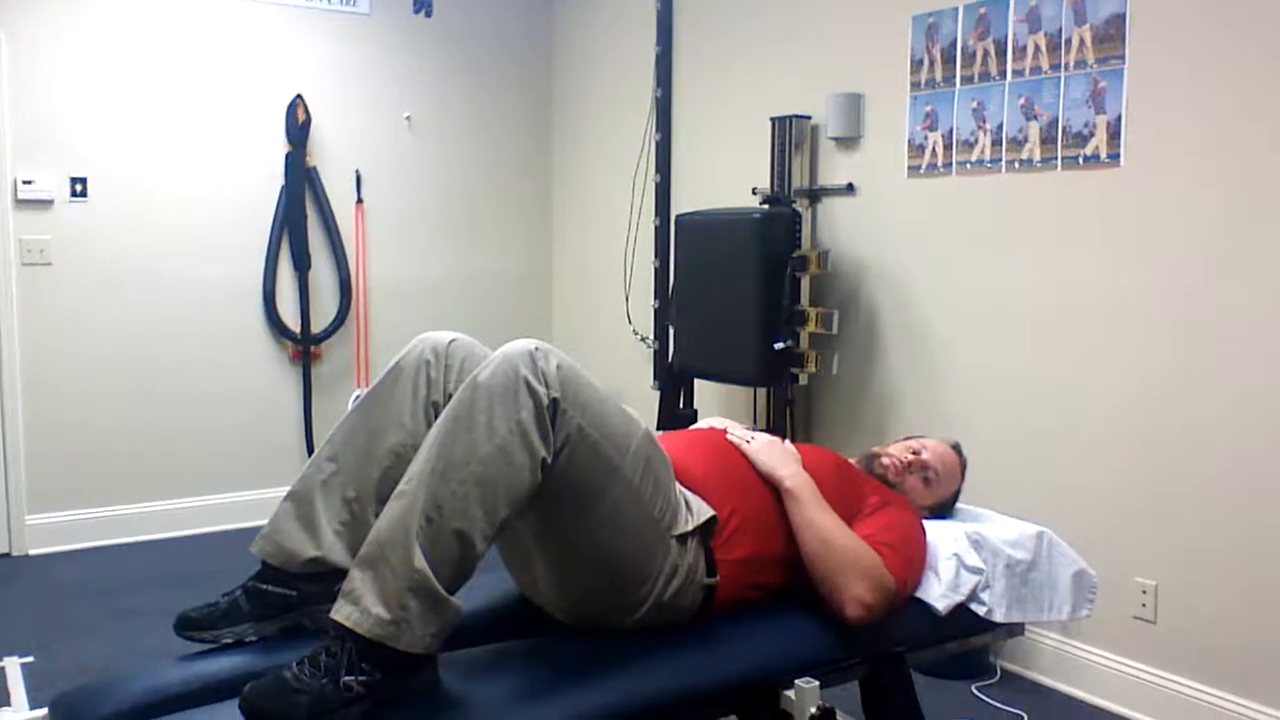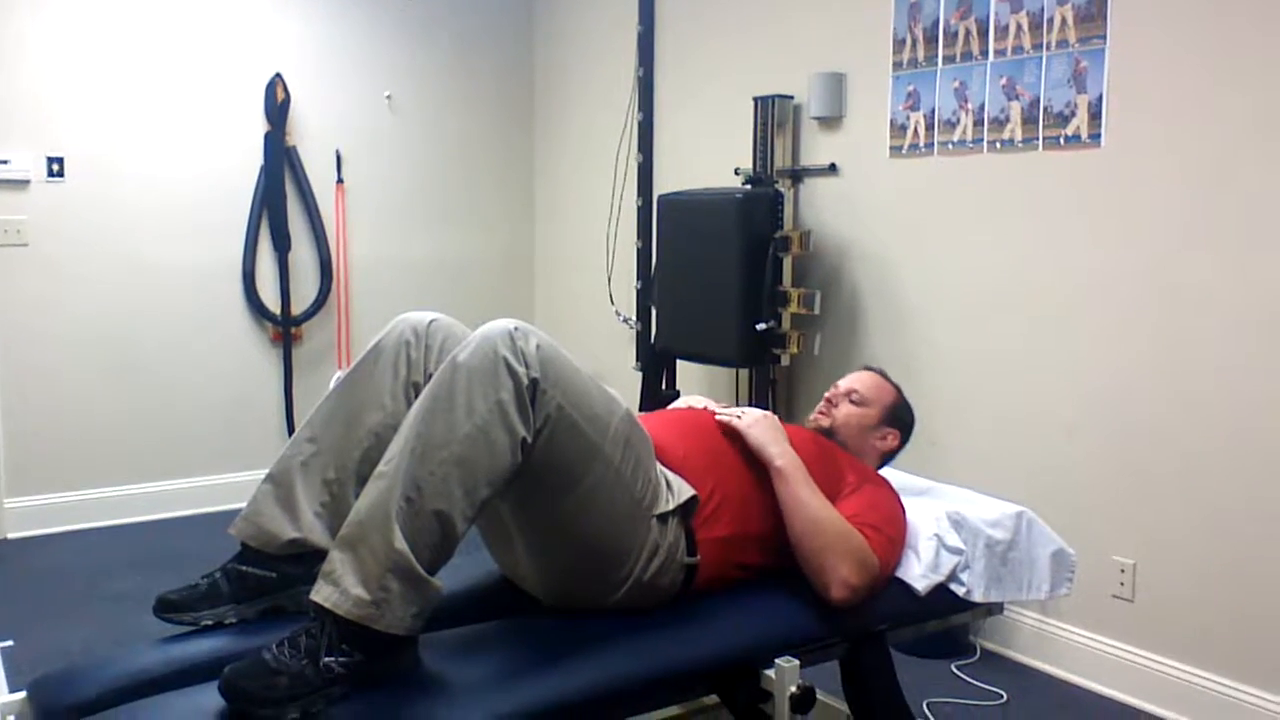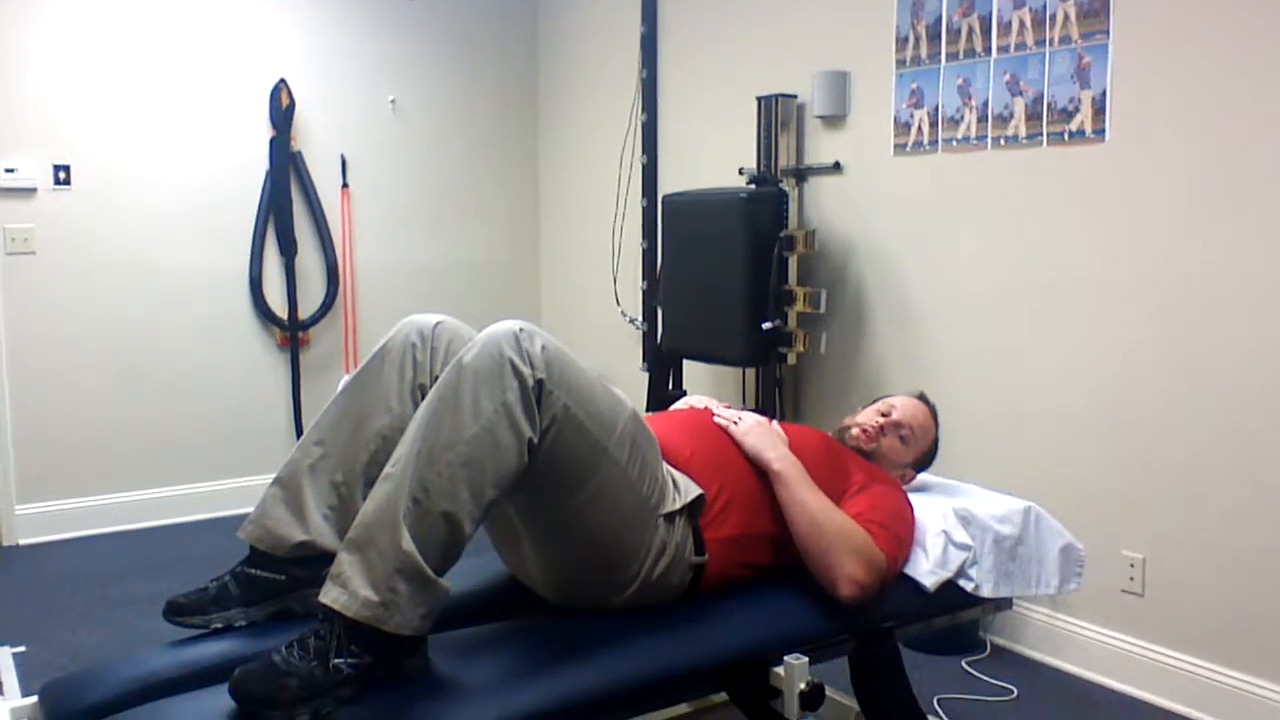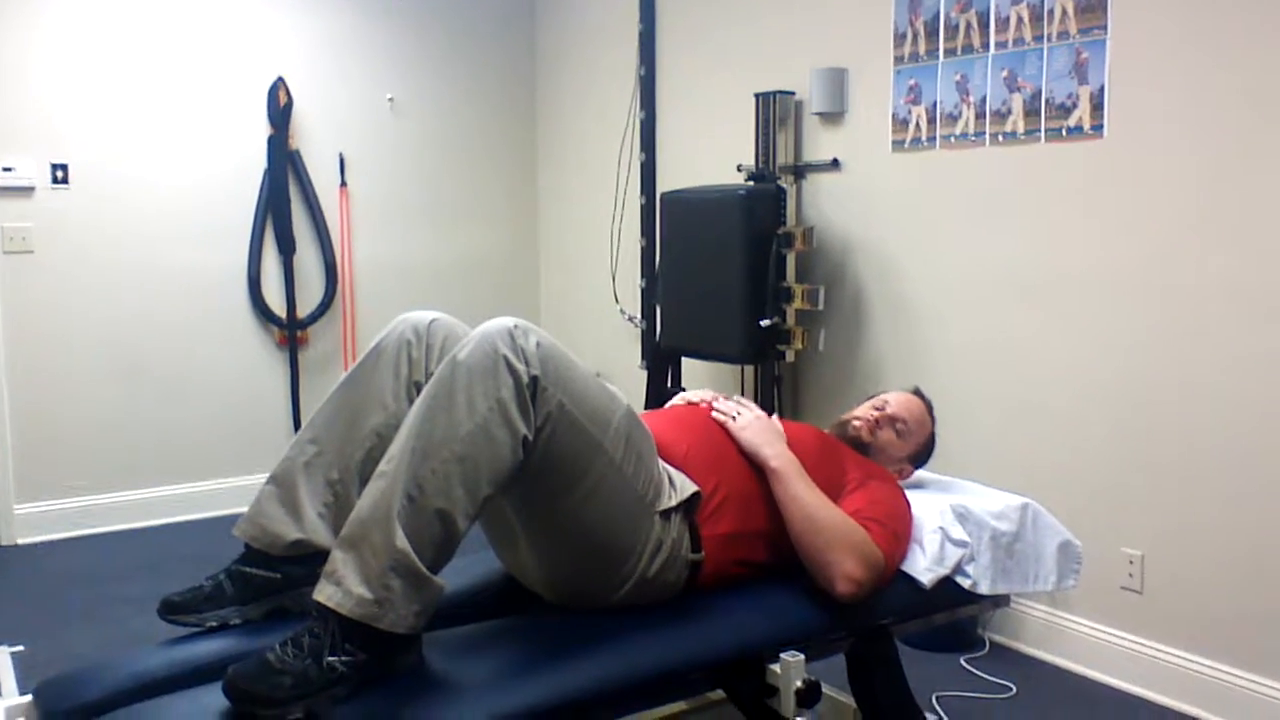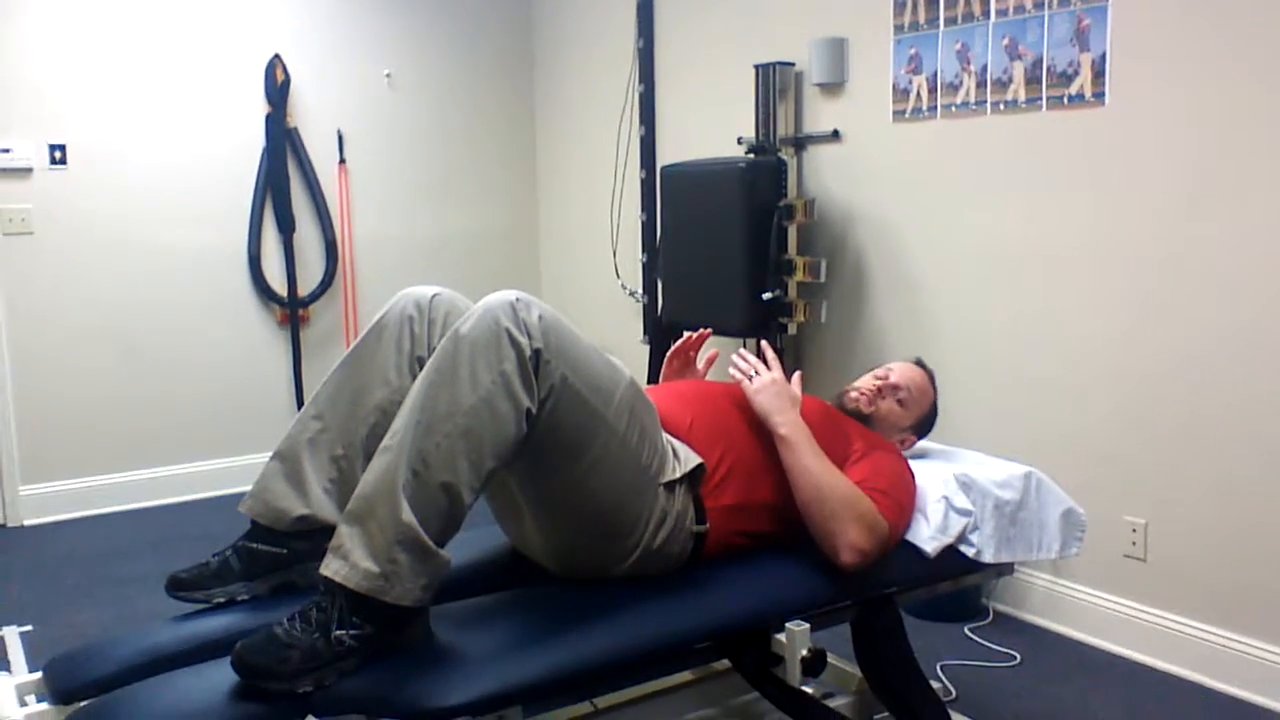
dt=1s
person 1, frame 1
left shoulder: (891, 520)
right shoulder: (793, 459)
left elbow: (857, 597)
left wrist: (789, 476)
right wrist: (697, 440)
left hip: (670, 551)
right hip: (568, 536)
left knee: (529, 370)
right knee: (442, 358)
left ankle: (382, 642)
right ankle: (299, 577)
person 1, frame 2
left shoulder: (866, 490)
right shoulder: (762, 432)
left elbow: (843, 580)
left wrist: (780, 452)
right wrist: (682, 415)
left hip: (653, 532)
right hip: (547, 520)
left knee: (509, 350)
right knee: (422, 337)
left ankle: (363, 624)
right ankle: (280, 557)
person 1, frame 3
left shoulder: (877, 494)
right shoulder: (776, 434)
left elbow: (848, 576)
left wrist: (777, 457)
right wrist: (686, 412)
left hip: (660, 531)
right hip: (554, 519)
left knee: (514, 351)
right knee: (428, 340)
left ankle: (371, 625)
right ankle: (288, 559)
person 1, frame 4
left shoulder: (874, 489)
right shoulder: (765, 429)
left elbow: (846, 574)
left wrist: (775, 453)
right wrist: (674, 416)
left hip: (654, 527)
right hip: (553, 517)
left knee: (508, 349)
right knee: (423, 337)
left ankle: (365, 623)
right ankle: (283, 557)
person 1, frame 5
left shoulder: (877, 460)
right shoulder: (777, 406)
left elbow: (850, 542)
left wrist: (783, 420)
right wrist: (669, 389)
left hip: (659, 500)
right hip: (555, 490)
left knee: (512, 322)
right knee: (425, 312)
left ankle: (371, 598)
right ankle: (289, 532)
